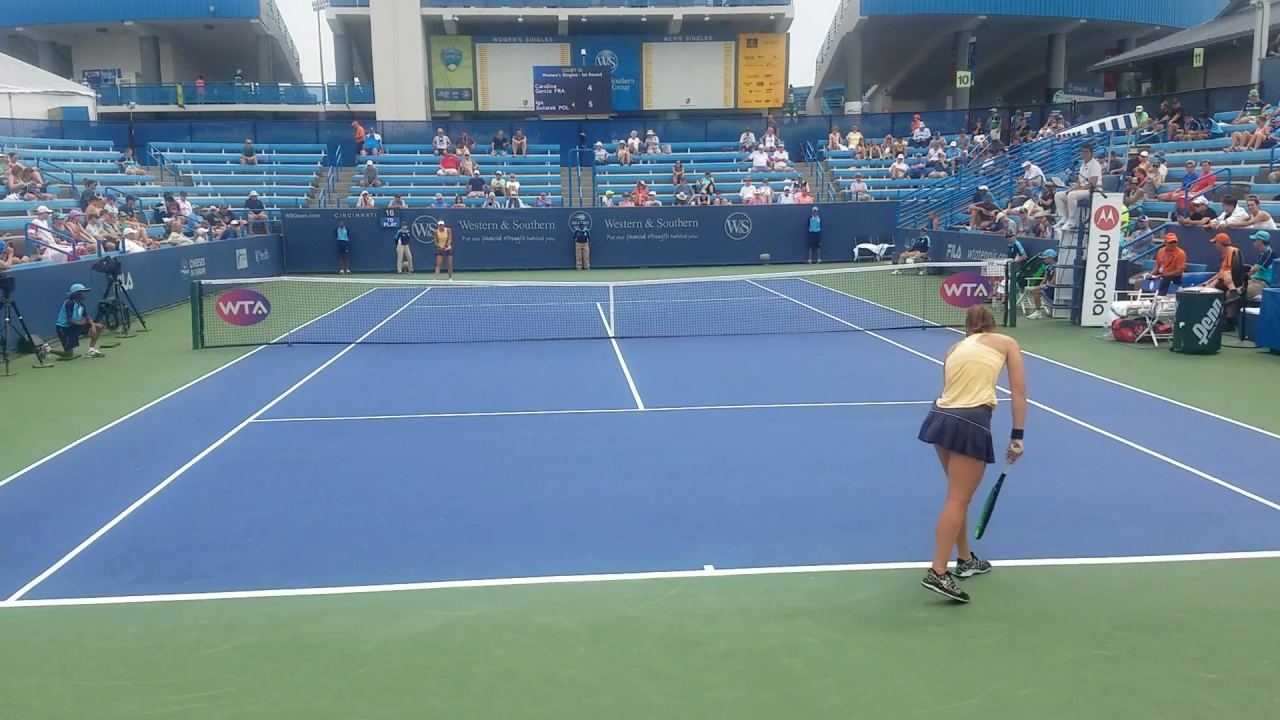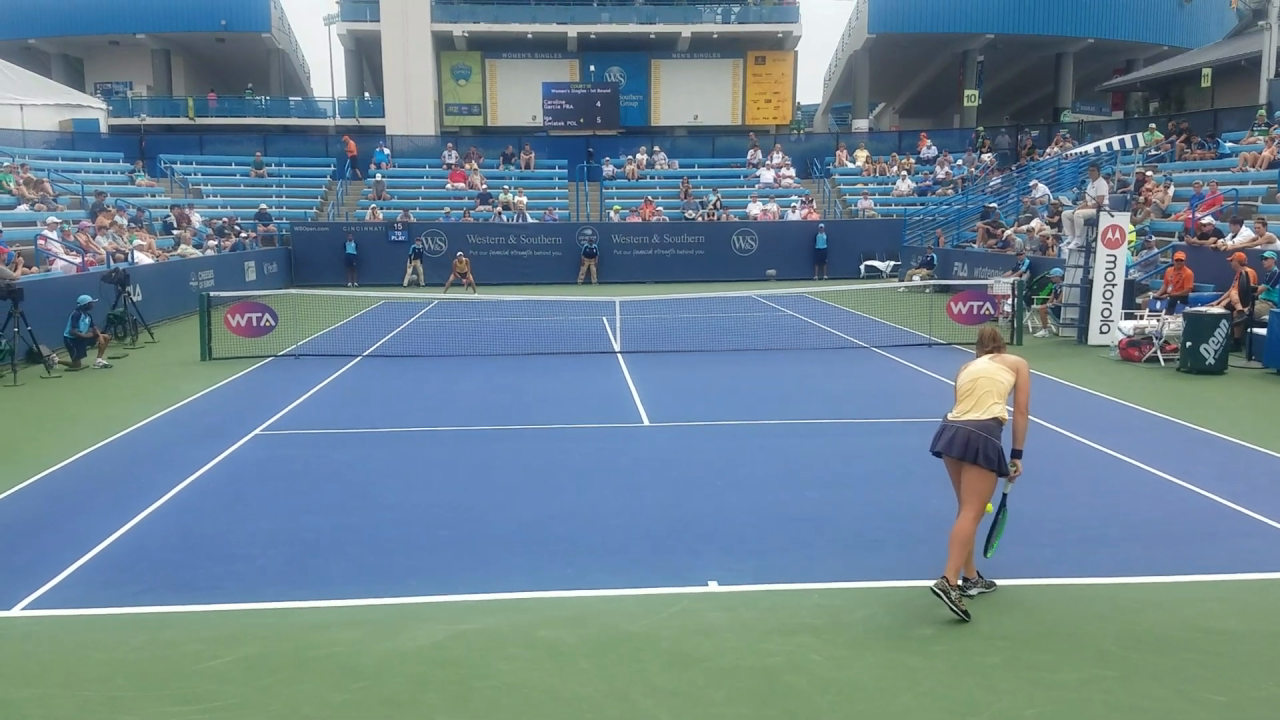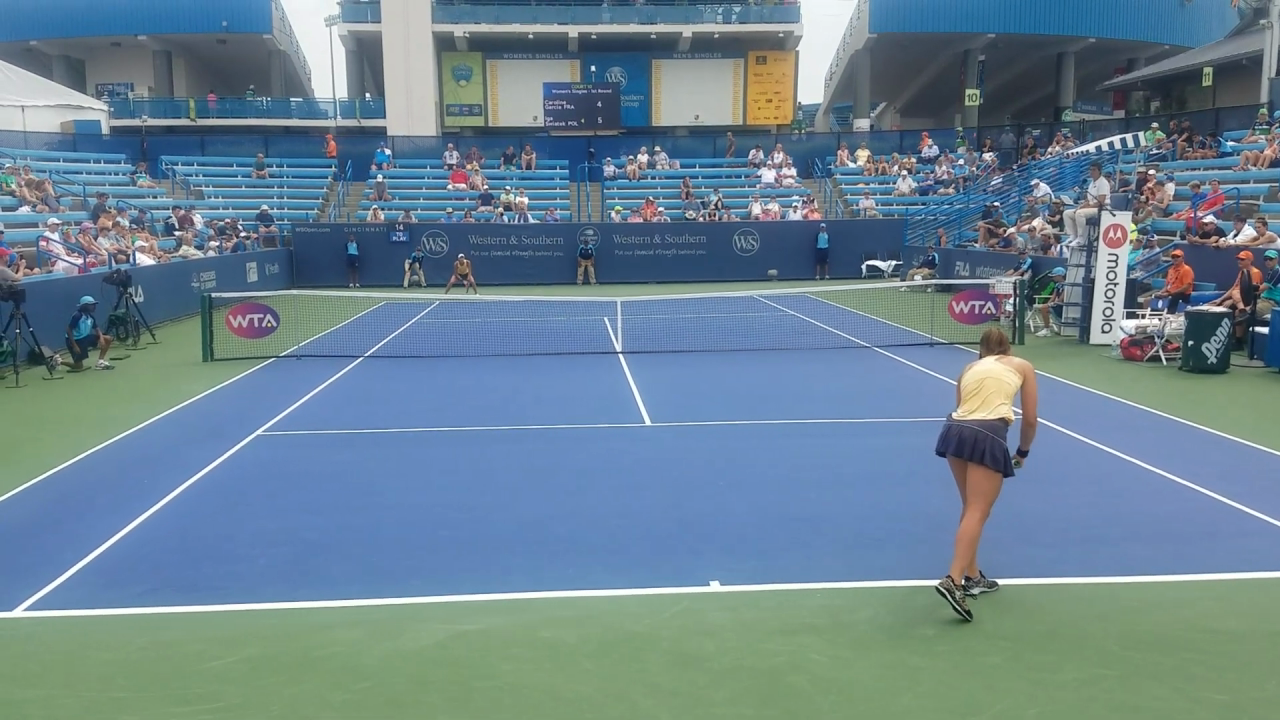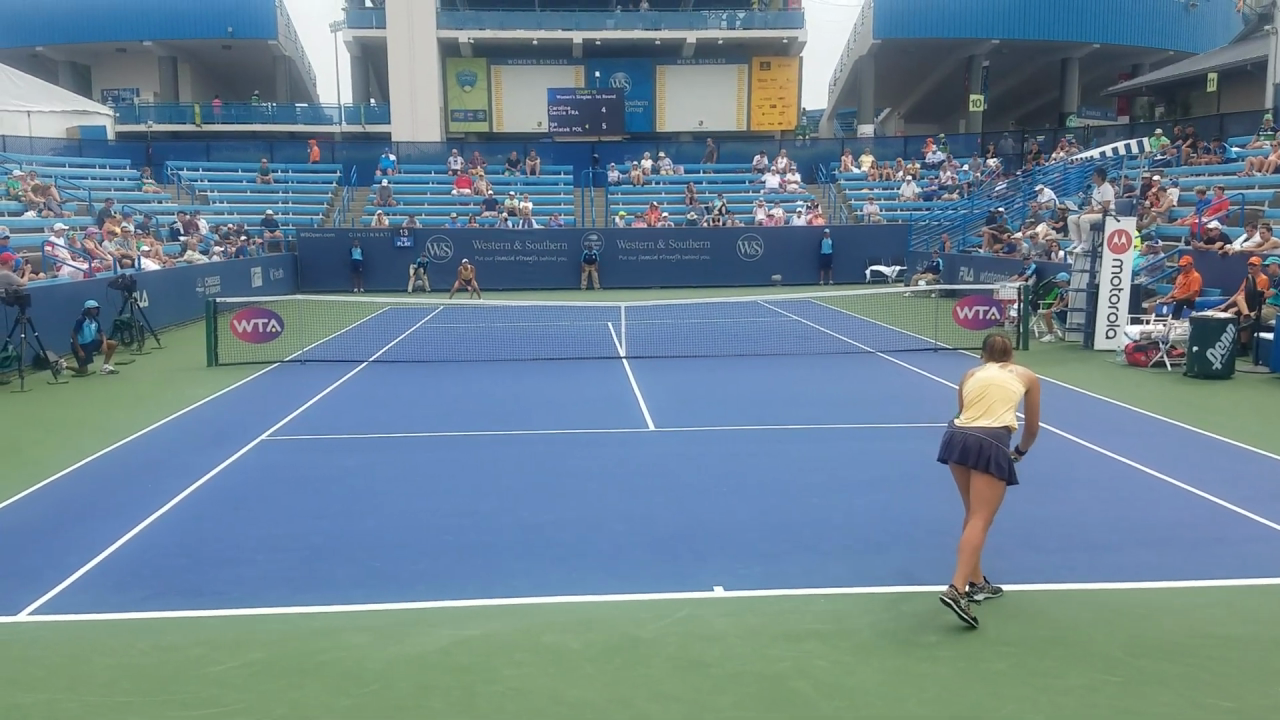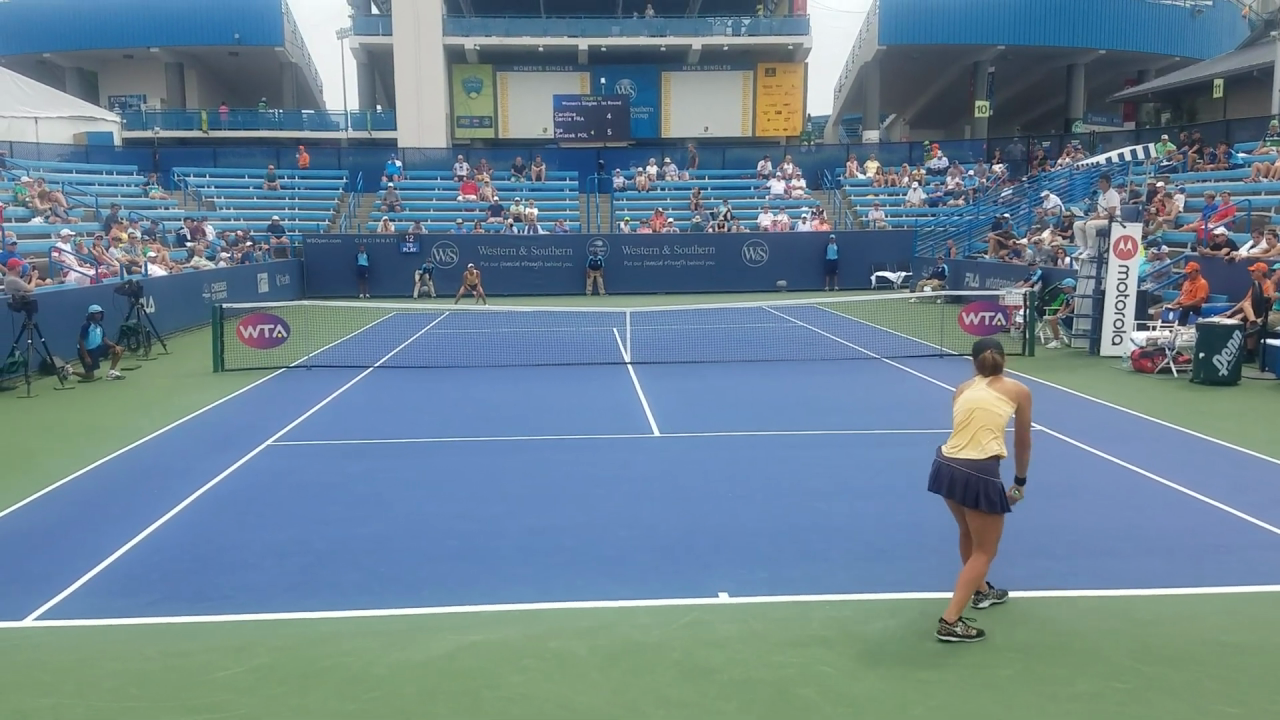
dt=1s
person 1, frame 1
left shoulder: (955, 348)
right shoulder: (1006, 342)
right elbow: (1019, 391)
right wrist: (1017, 436)
left hip: (940, 417)
right hip: (970, 422)
left knee: (959, 495)
right knee: (957, 500)
left ankle: (965, 560)
right ankle: (938, 572)
person 1, frame 2
left shoulder: (966, 368)
right shoulder: (1017, 362)
right elbow: (1021, 411)
right wrist: (1016, 456)
left hip: (950, 430)
right hip: (982, 435)
left knee: (967, 509)
right knee: (971, 513)
left ankle: (970, 578)
right ankle: (948, 581)
person 1, frame 3
left shoulder: (970, 368)
right shoulder: (1022, 366)
right elbow: (1030, 419)
right wrist: (1022, 453)
left hip: (954, 429)
right hip: (987, 435)
left knee: (971, 508)
right knee: (977, 513)
left ankle: (972, 577)
right ankle: (953, 581)
person 1, frame 4
left shoulder: (971, 374)
right shoulder: (1026, 376)
right elbow: (1032, 428)
right wrist: (1019, 451)
left hip: (956, 436)
right hip: (991, 443)
left knee: (973, 514)
right knee: (979, 521)
left ankle: (976, 582)
right ankle: (957, 589)
person 1, frame 5
left shoulder: (962, 389)
right shoulder: (1018, 391)
right elbow: (1023, 444)
right wrist: (1020, 482)
left hip: (945, 465)
right hip: (980, 473)
left knee: (969, 534)
right knee: (984, 551)
left ankle: (981, 590)
right ankle: (950, 620)
